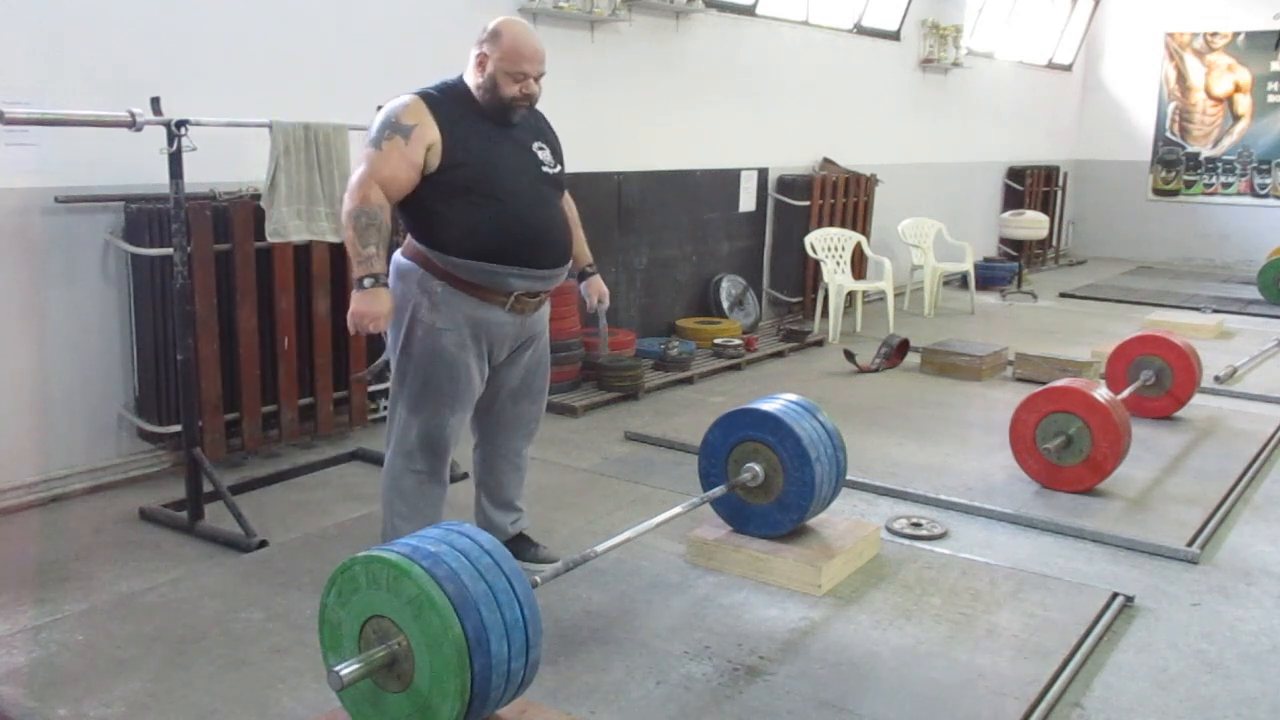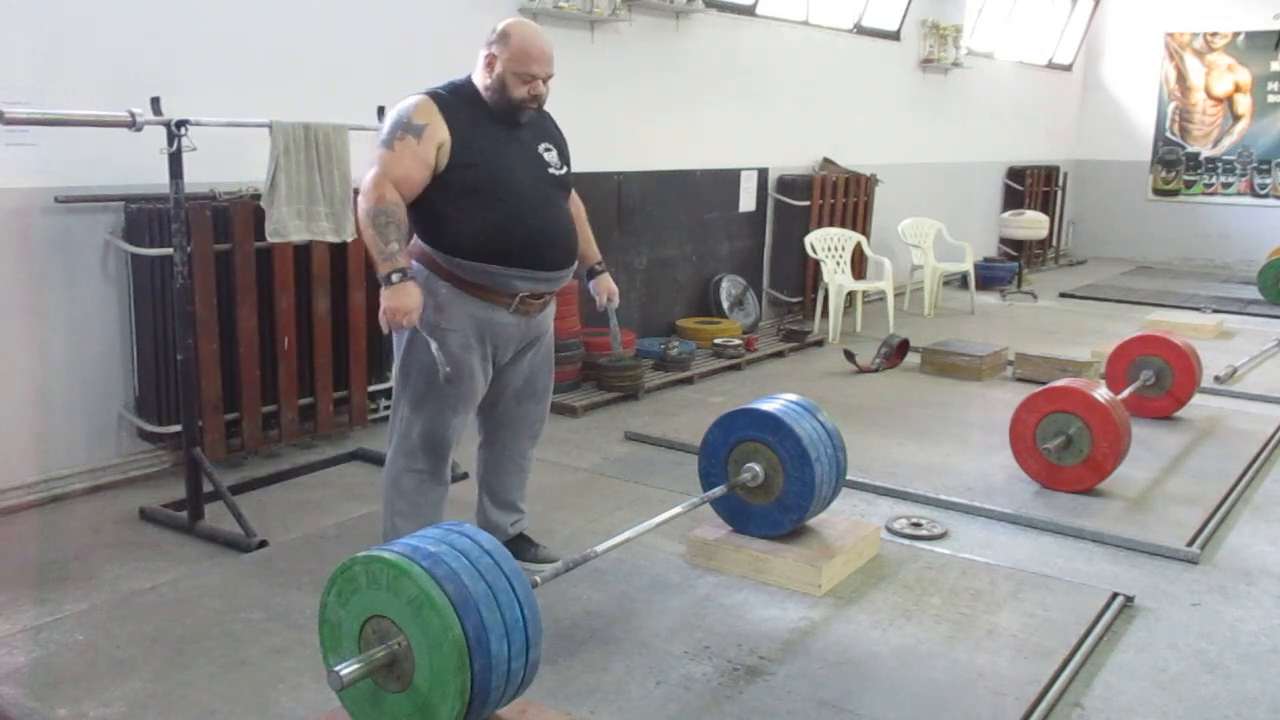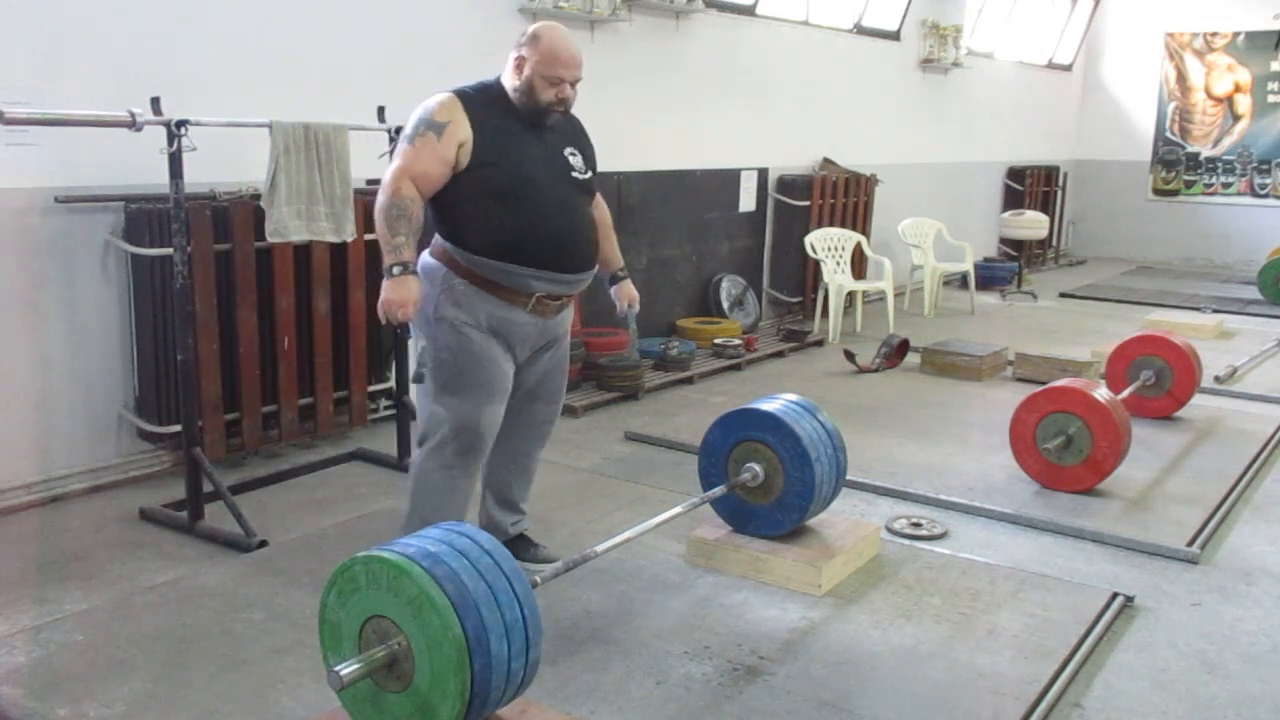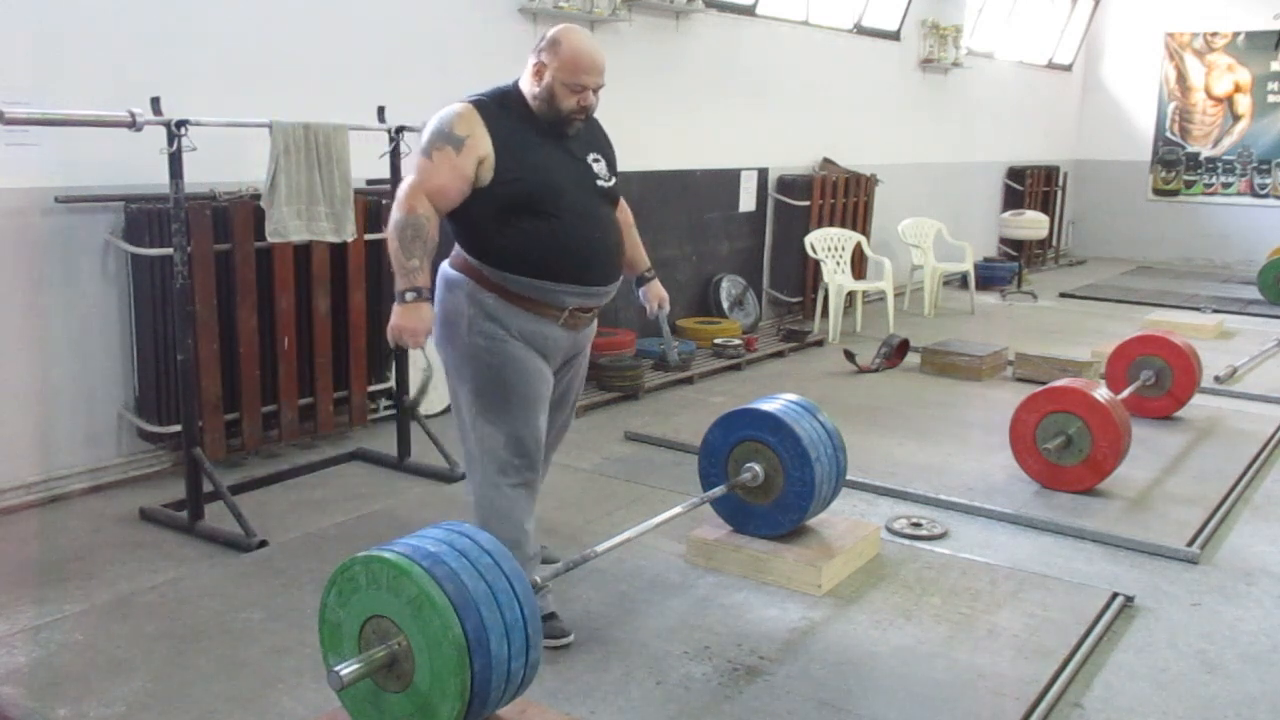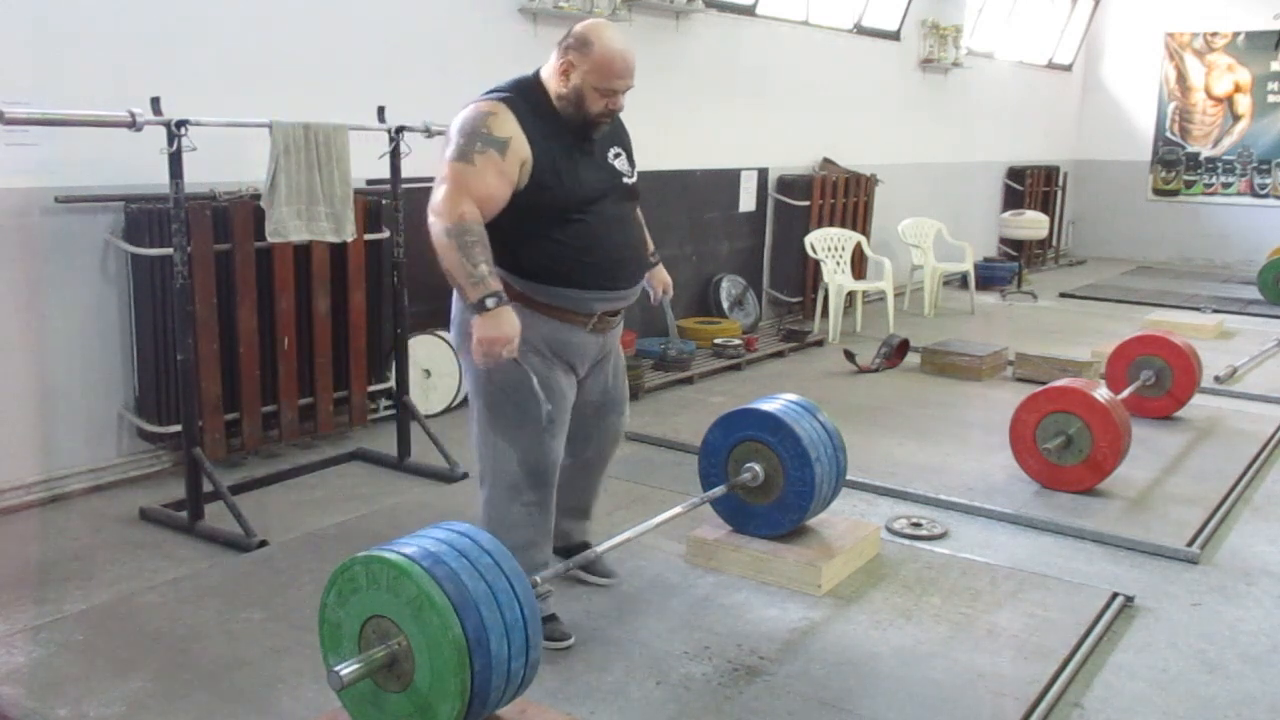
dt=0.4s
person 1, frame 1
left shoulder: (537, 125)
right shoulder: (421, 117)
left elbow: (558, 203)
right elbow: (366, 194)
left wrist: (586, 270)
right wrist: (370, 282)
left hip: (528, 311)
right hip: (449, 307)
left knee: (511, 433)
right knee: (427, 441)
left ankle: (503, 533)
person 1, frame 2
left shoulder: (543, 125)
right shoulder: (430, 117)
left elbow: (566, 202)
right elbow: (380, 193)
left wrist: (595, 267)
right wrist: (397, 278)
left hip: (532, 312)
right hip: (455, 307)
left knee: (516, 433)
right knee: (427, 440)
left ankle: (504, 532)
person 1, frame 3
left shoulder: (571, 131)
right shoulder: (456, 116)
left elbow: (592, 207)
right elbow: (400, 187)
left wrist: (616, 274)
right wrist: (399, 270)
left hip: (550, 313)
right hip: (471, 307)
left knee: (526, 434)
right knee: (459, 436)
left ankle: (503, 531)
person 1, frame 4
left shoulder: (591, 134)
right shoulder: (473, 127)
left elbow: (614, 210)
right elbow: (415, 203)
left wrist: (645, 277)
right wrist: (412, 294)
left hip: (571, 324)
right hip: (496, 321)
left knee: (537, 447)
right knee: (510, 461)
left ankle: (507, 545)
person 1, frame 5
left shoulder: (606, 124)
right shoulder: (499, 124)
right elbow: (453, 212)
left wrist: (648, 260)
right wrist: (488, 305)
left hip: (597, 325)
right hip: (525, 327)
left knee: (600, 433)
right knee: (525, 468)
left ankle: (566, 534)
